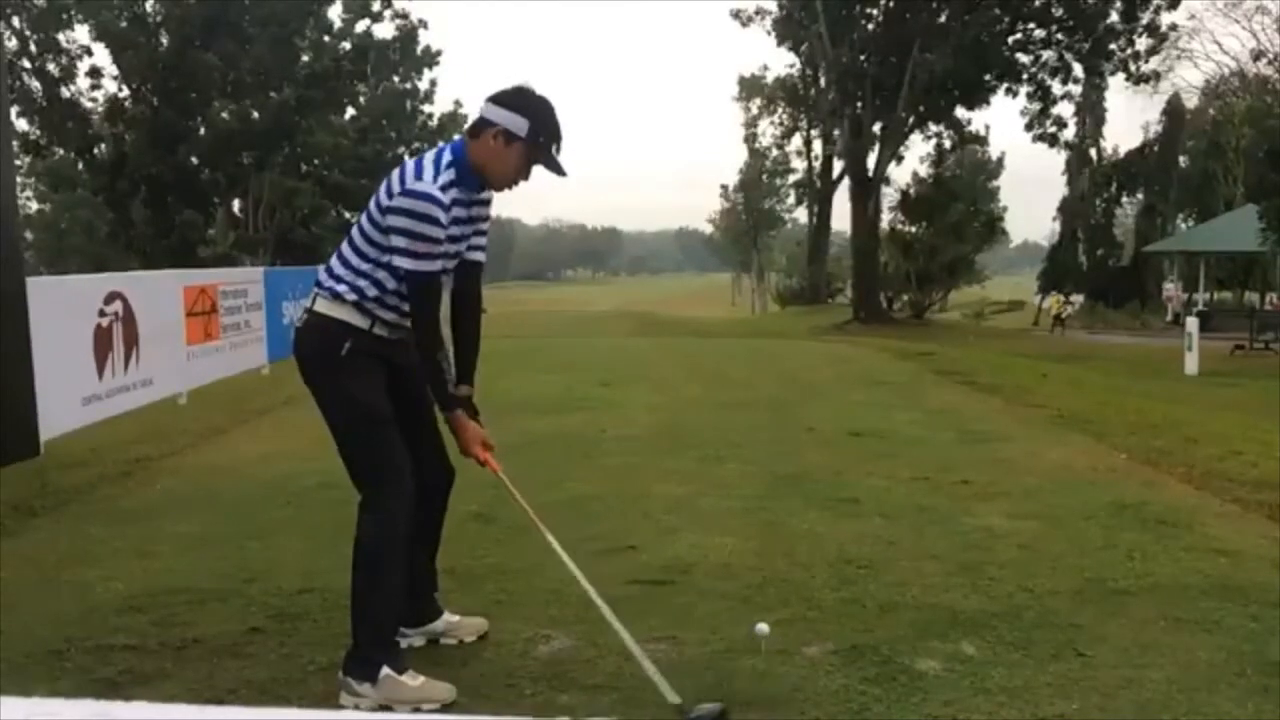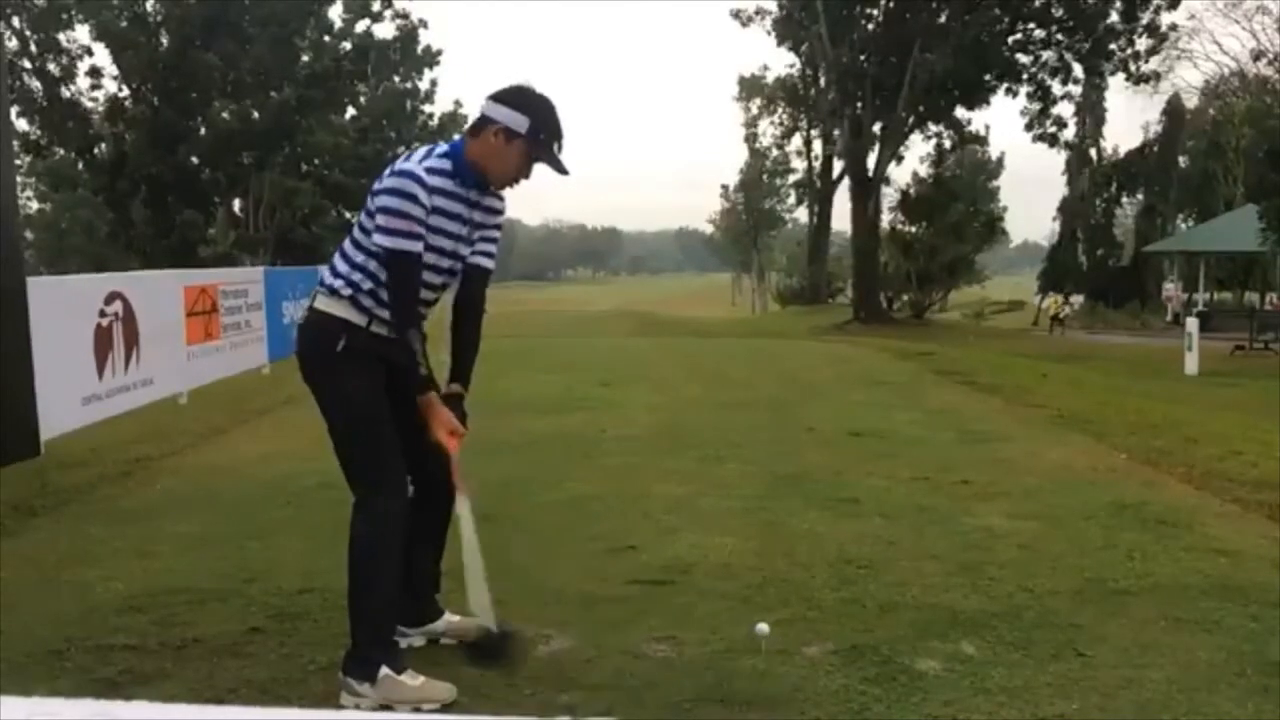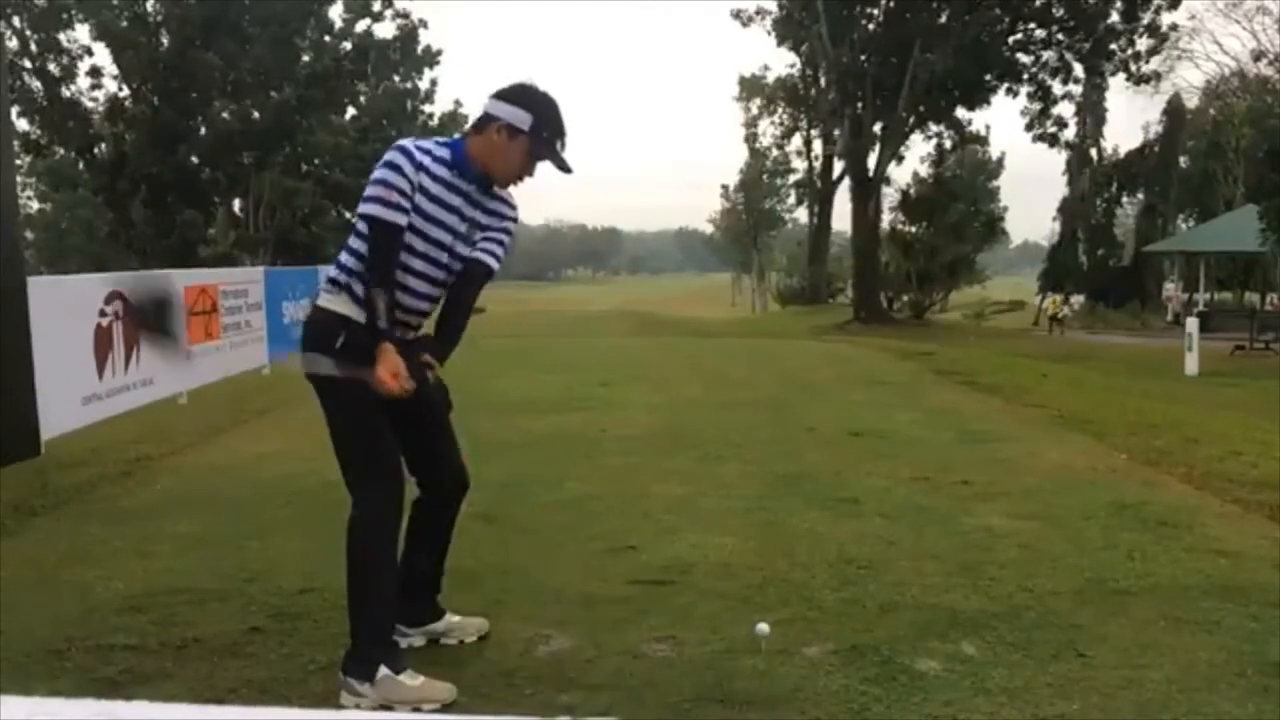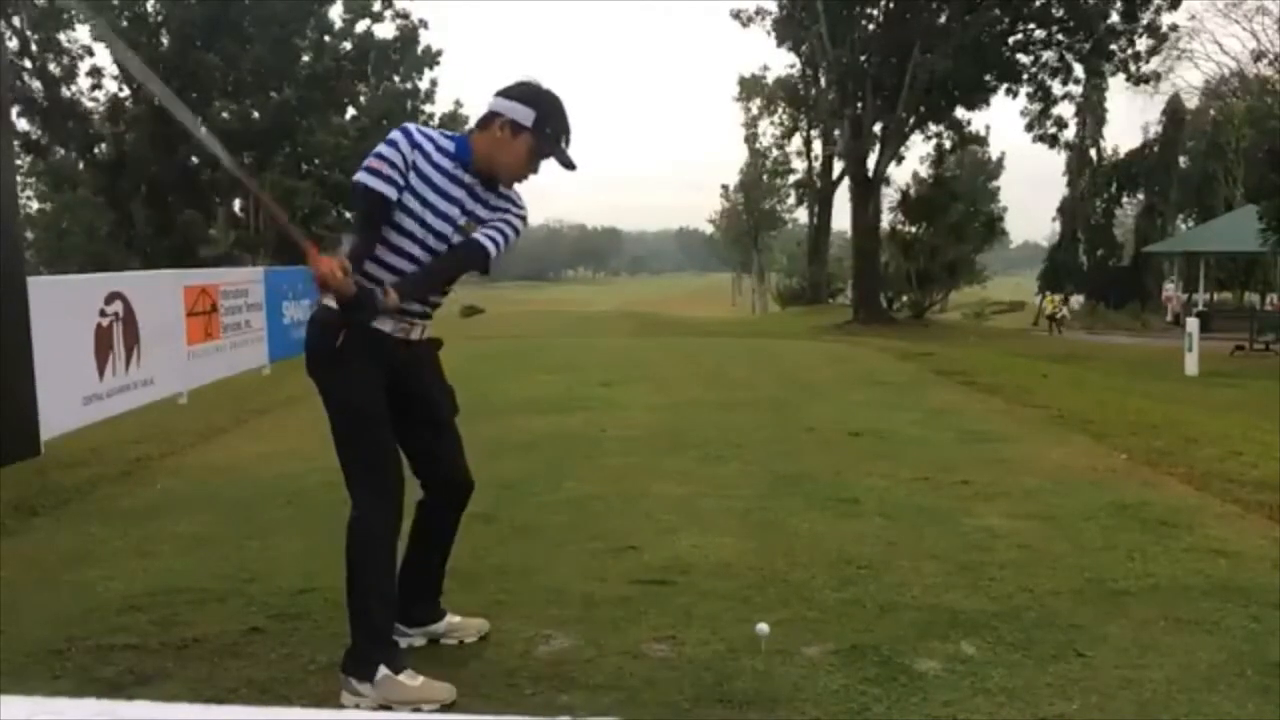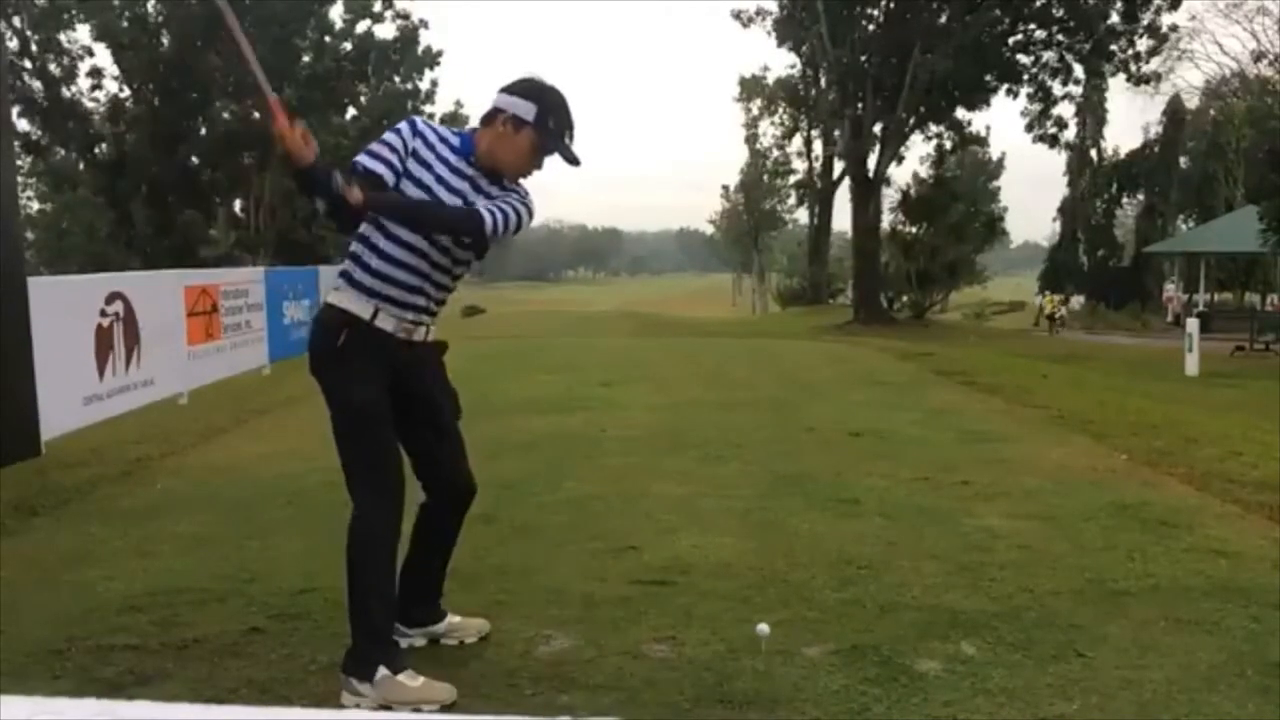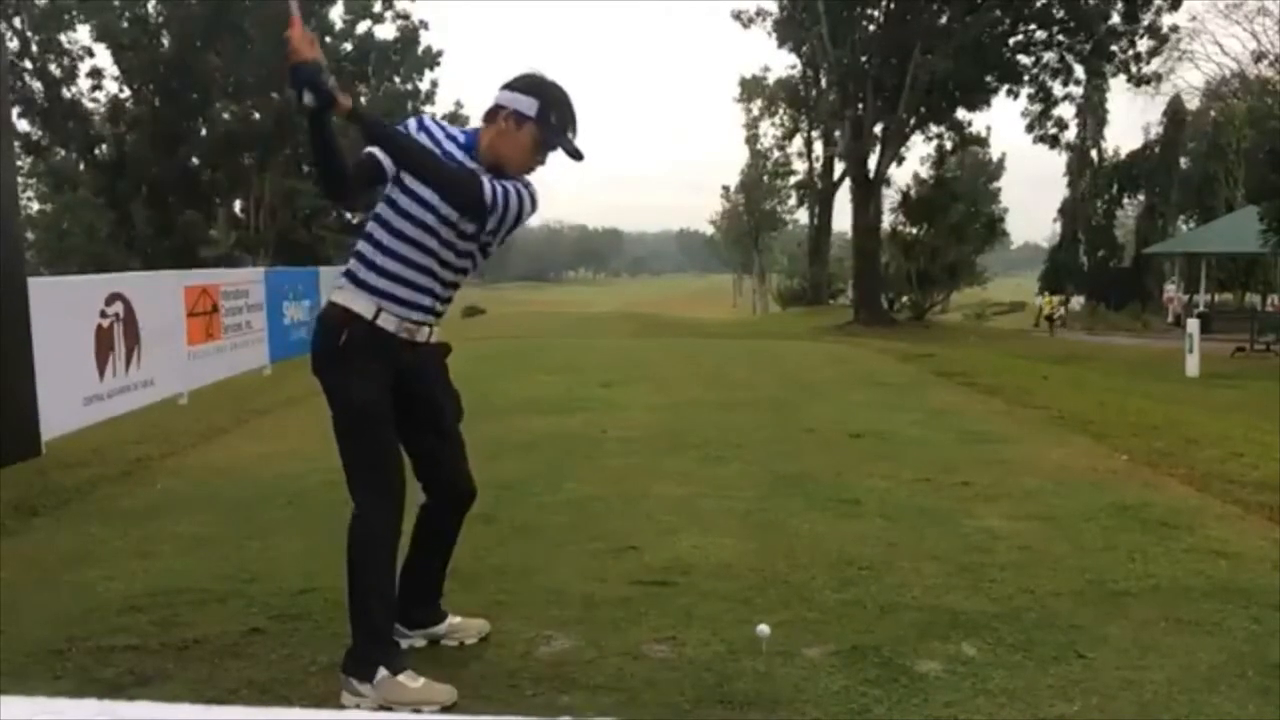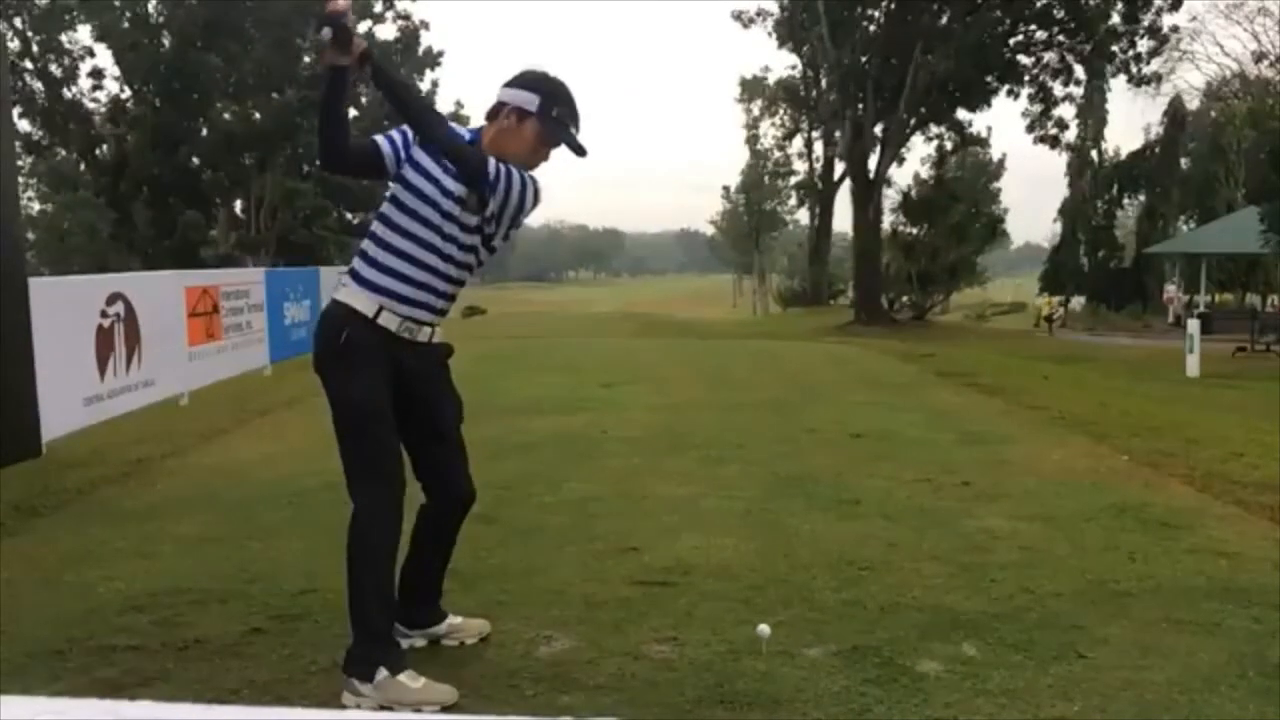
dt=0.3s
person 1, frame 1
left shoulder: (474, 191)
right shoulder: (424, 192)
left elbow: (467, 297)
right elbow: (425, 313)
left wrist: (465, 394)
right wrist: (453, 411)
left hip: (385, 340)
right hip: (340, 340)
left knee: (432, 475)
right knee: (390, 491)
left ankle: (415, 612)
right ankle: (368, 670)
person 1, frame 2
left shoulder: (489, 205)
right shoulder: (413, 178)
left elbow: (470, 301)
right elbow: (401, 296)
left wrist: (454, 395)
right wrist: (427, 399)
left hip: (395, 343)
right hip: (342, 339)
left knee: (437, 477)
right knee: (384, 491)
left ankle: (415, 612)
right ankle: (369, 669)
person 1, frame 3
left shoulder: (500, 212)
right shoulder: (410, 161)
left elbow: (463, 294)
right elbow: (378, 263)
left wrist: (427, 364)
right wrist: (383, 348)
left hip: (406, 344)
right hip: (346, 336)
left knee: (446, 479)
right knee: (380, 489)
left ankle: (415, 612)
right ankle: (368, 668)
person 1, frame 4
left shoulder: (507, 211)
right shoulder: (410, 143)
left elbow: (450, 265)
right elbow: (367, 229)
left wrist: (382, 293)
right wrist: (349, 271)
left hip: (408, 344)
right hip: (347, 336)
left knee: (450, 481)
right knee: (379, 492)
left ankle: (415, 612)
right ankle: (369, 668)
person 1, frame 5
left shoulder: (513, 205)
right shoulder: (416, 136)
left elbow: (448, 224)
right elbow: (348, 206)
left wrist: (360, 198)
right wrist: (316, 172)
left hip: (412, 347)
right hip: (351, 334)
left knee: (453, 484)
right knee: (380, 493)
left ankle: (416, 613)
right ankle: (369, 668)
person 1, frame 6
left shoulder: (519, 199)
right shoulder: (425, 132)
left elbow: (442, 182)
right elbow: (340, 187)
left wrist: (353, 111)
right wrist: (319, 107)
left hip: (416, 348)
right hip: (354, 335)
left knee: (452, 488)
right knee: (381, 494)
left ankle: (416, 615)
right ankle: (369, 669)
person 1, frame 7
left shoulder: (521, 191)
right shoulder: (421, 142)
left elbow: (445, 148)
right elbow: (338, 160)
left wrist: (369, 62)
right wrist: (338, 68)
left hip: (418, 348)
right hip: (357, 333)
left knee: (452, 489)
right knee: (381, 494)
left ankle: (417, 614)
right ankle: (371, 668)
